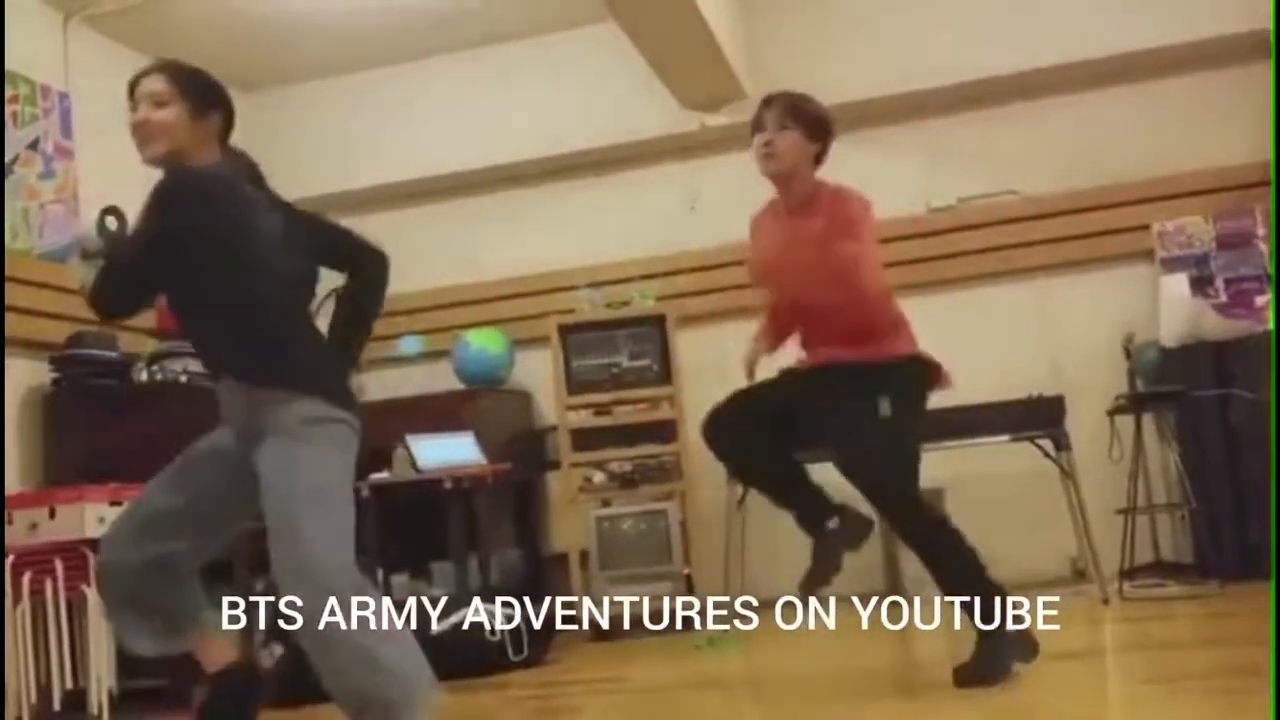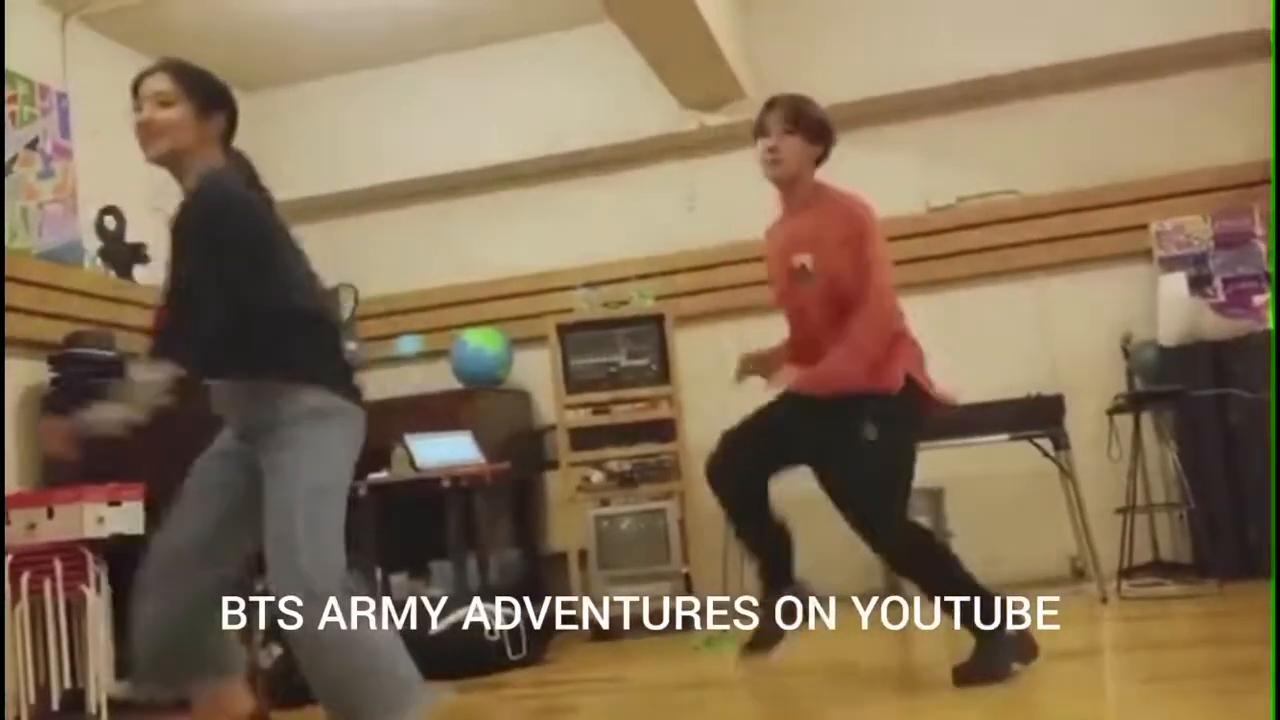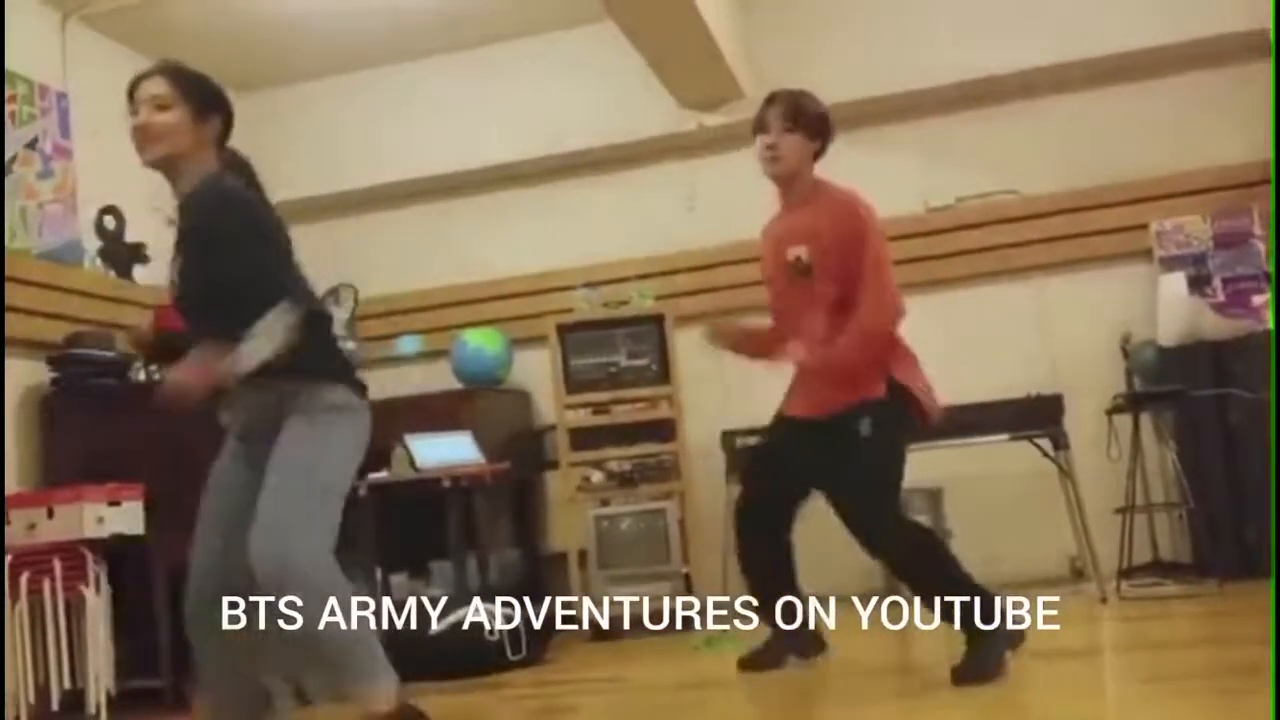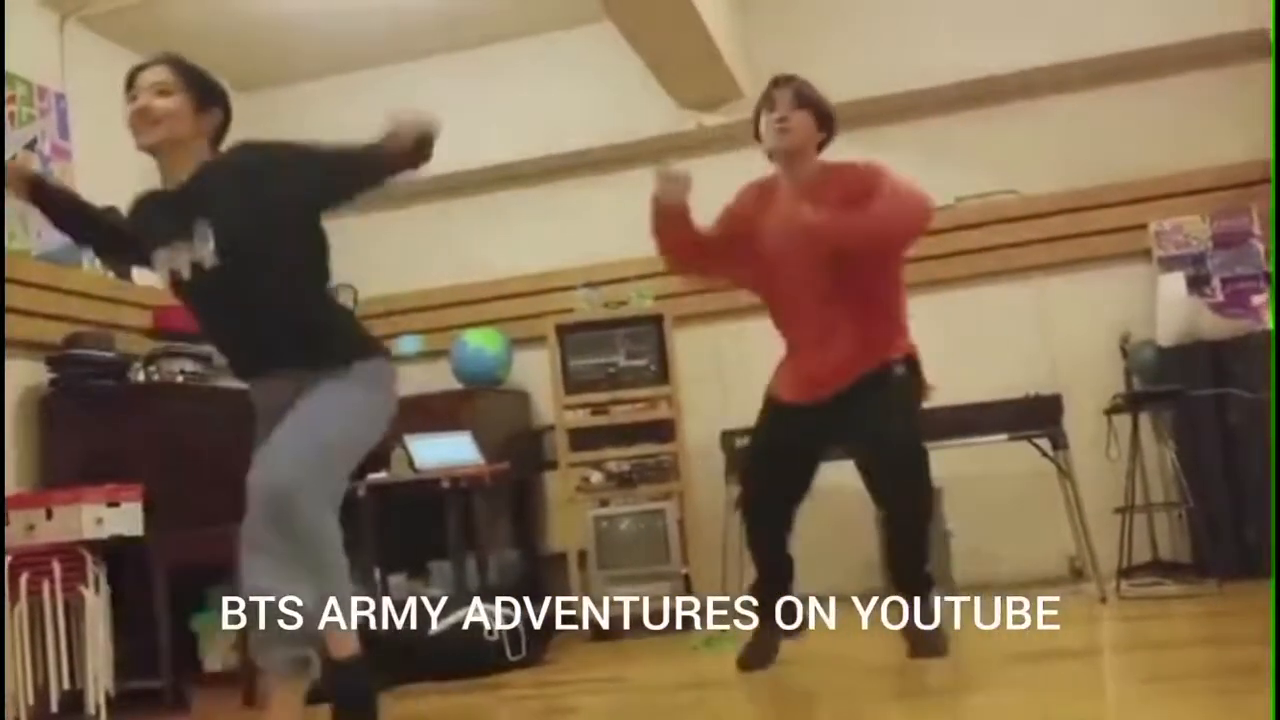
dt=0.1s
person 1, frame 1
left shoulder: (185, 194)
right shoulder: (255, 205)
left elbow: (113, 297)
right elbow: (366, 260)
left wrist: (126, 253)
right wrist: (337, 353)
left hip: (300, 412)
right hip: (251, 415)
left knee: (316, 586)
right knee: (130, 553)
person 1, frame 2
left shoulder: (217, 206)
right shoulder: (236, 202)
left elbow: (178, 333)
right elbow: (308, 303)
left hip: (305, 406)
right hip: (253, 414)
left knee: (308, 592)
right knee: (169, 591)
person 1, frame 3
left shoulder: (222, 205)
right shoulder: (199, 211)
left elbow: (293, 309)
left wrist: (227, 362)
left hip: (316, 402)
right hip: (254, 418)
left knee: (284, 562)
right knee: (213, 600)
person 1, frame 4
left shoulder: (251, 172)
right shoulder: (153, 216)
left elbow: (361, 166)
right elbow: (123, 241)
left wrist: (407, 142)
left hip: (347, 374)
right hip: (278, 394)
left knee: (282, 485)
left ankle: (345, 665)
person 2, frame 1
left shoulder: (845, 209)
right shoulder: (767, 222)
left elbow: (862, 288)
left wrist: (779, 263)
right wrist: (768, 337)
left hip: (881, 364)
right hip: (823, 368)
left knee: (891, 492)
right knee: (727, 429)
left ankle: (999, 626)
right ankle: (832, 524)
person 2, frame 2
left shoulder: (849, 216)
right shoulder: (778, 234)
left elbow: (879, 313)
left wrist: (815, 371)
right wrist: (775, 358)
left hip: (875, 388)
right hip: (817, 391)
left knee: (882, 523)
right knee: (730, 468)
left ankle: (997, 631)
right ankle: (784, 593)
person 2, frame 3
left shoulder: (847, 211)
right shoulder: (774, 232)
left elbow: (880, 306)
left wrist: (823, 359)
right wrist: (745, 340)
left hip: (867, 392)
right hip: (808, 400)
left knee: (877, 522)
right knee: (756, 517)
left ankle: (987, 624)
right ankle: (791, 630)
person 2, frame 4
left shoulder: (858, 180)
right shoulder: (752, 206)
left elbow: (912, 215)
right elbow: (695, 260)
left wrist: (817, 226)
right wrist: (669, 211)
left hip: (877, 367)
right hip: (802, 376)
left knee: (897, 461)
right knee: (762, 503)
left ankle: (916, 604)
right ankle: (774, 614)
